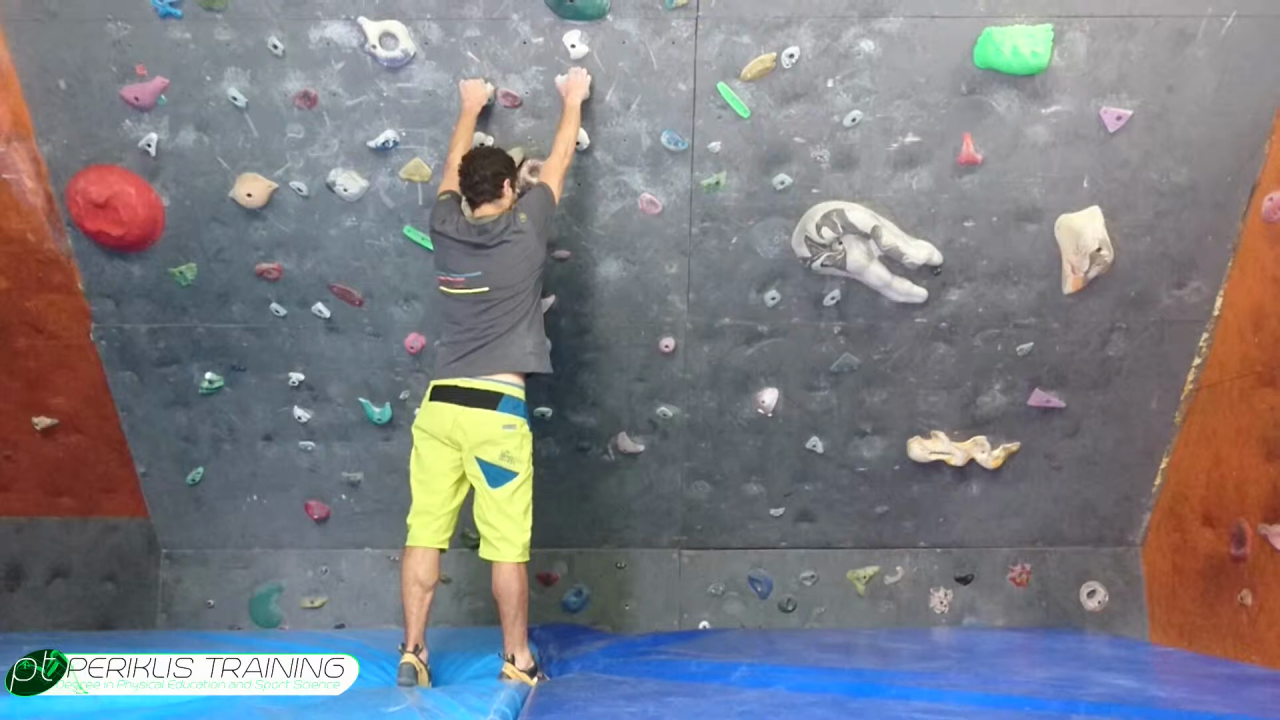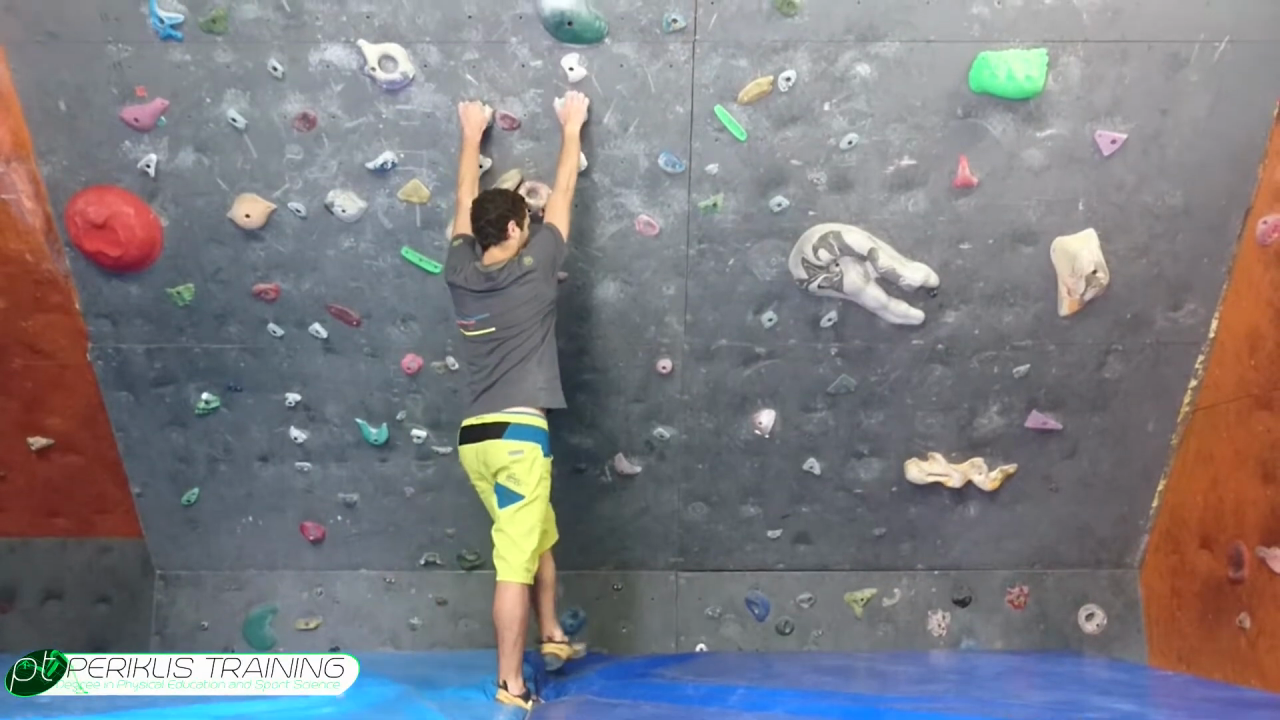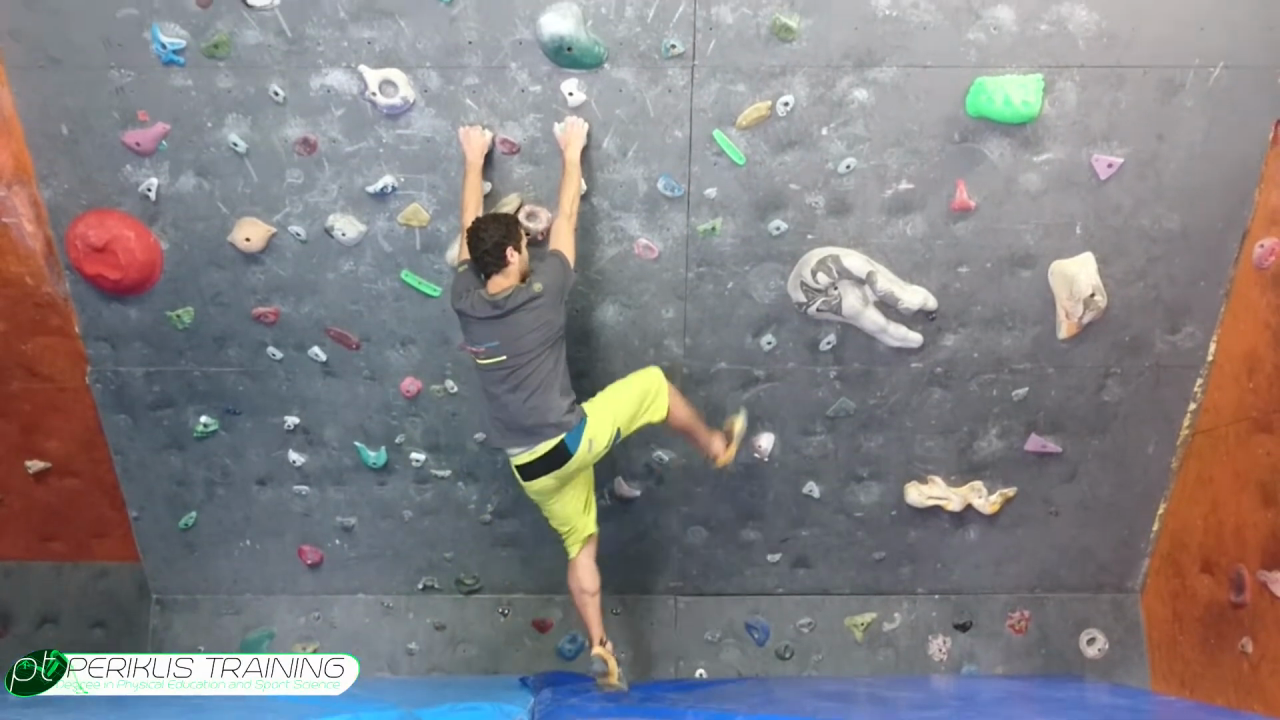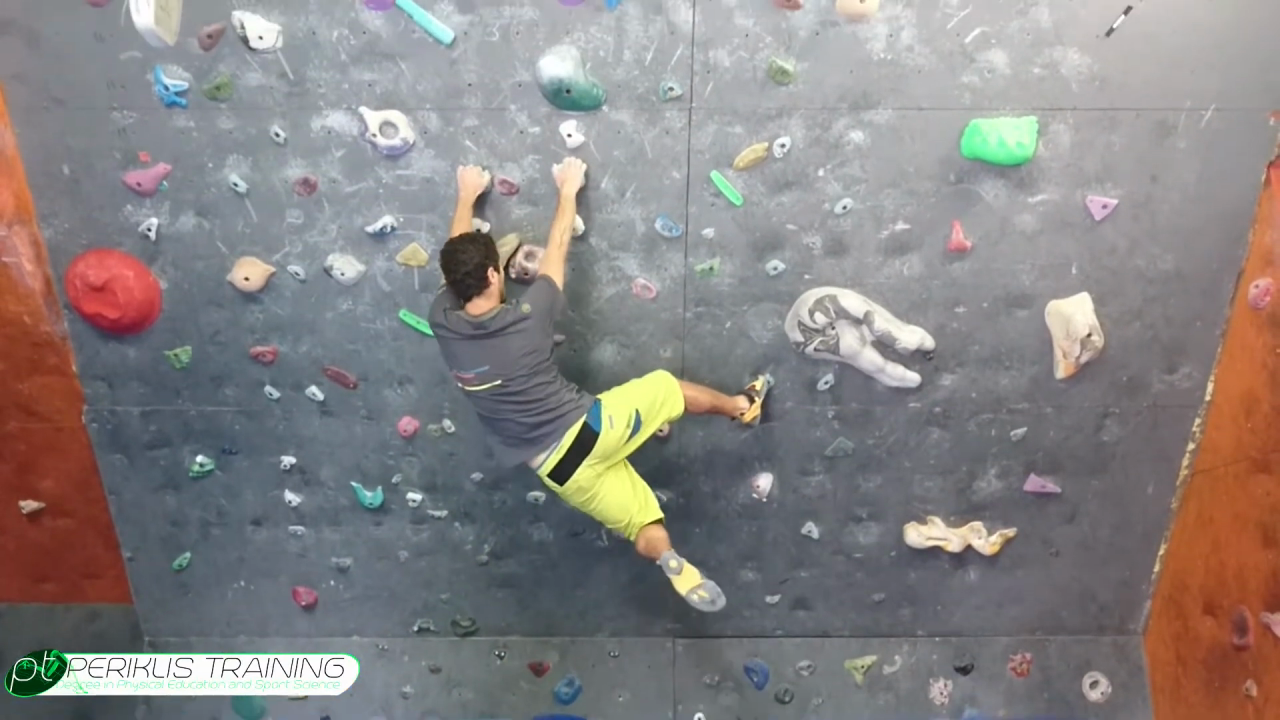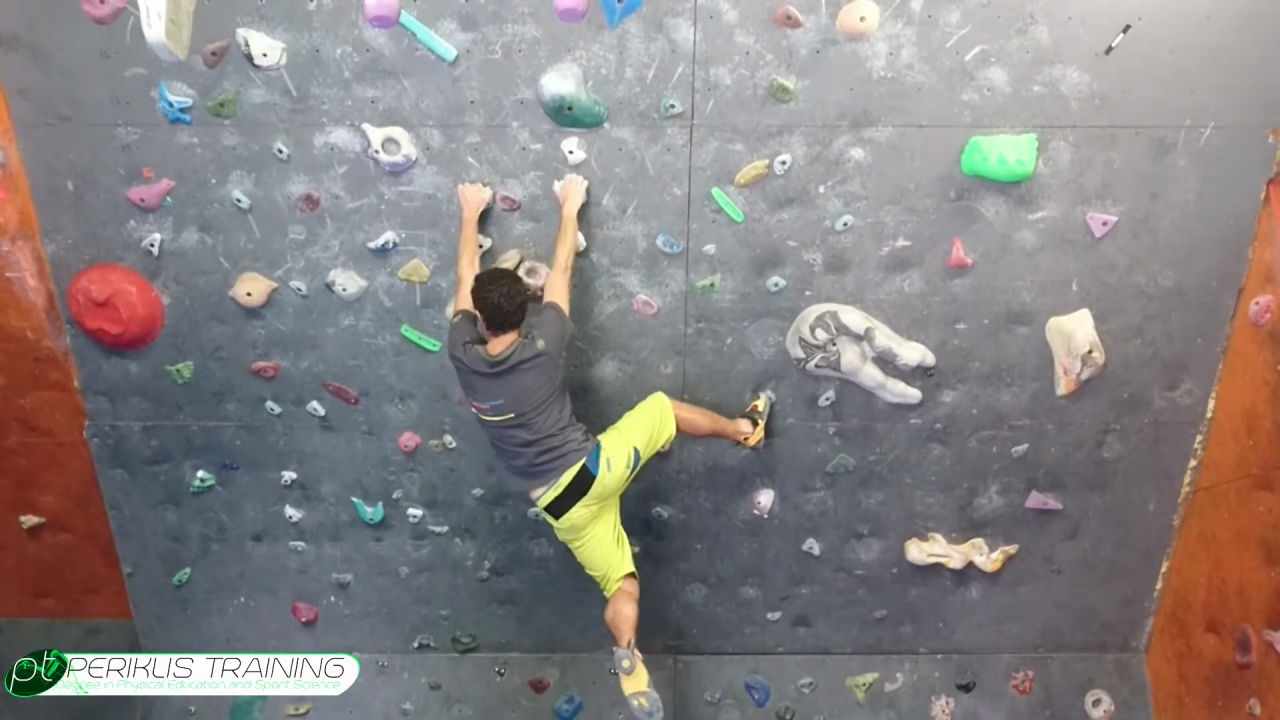
dt=1s
person 1, frame 1
left shoulder: (445, 229)
right shoulder: (524, 230)
left elbow: (453, 169)
right elbow: (558, 163)
left wrist: (470, 108)
right wrist: (573, 101)
left hip: (440, 404)
right hip: (496, 407)
left knee: (425, 532)
right knee: (507, 541)
left ankle: (411, 653)
right ankle: (517, 658)
person 1, frame 2
left shoulder: (459, 272)
right shoulder: (534, 269)
left elbow: (466, 203)
right elbow: (562, 197)
left wrist: (472, 134)
right wrist: (571, 129)
left hip: (473, 437)
right hip: (519, 434)
left knee: (540, 538)
right knee: (515, 563)
left ankle: (552, 639)
right ankle: (510, 685)
person 1, frame 3
left shoulder: (464, 300)
right shoulder: (541, 294)
left elbow: (473, 229)
right elbow: (565, 221)
left wrist: (473, 160)
right wrist: (571, 154)
left hip: (526, 463)
right hip: (570, 440)
left knee: (580, 543)
right knee: (654, 384)
left ankle: (599, 645)
right ankle: (715, 443)
person 1, frame 4
left shoulder: (443, 323)
right shoulder: (528, 315)
left elbow: (457, 258)
right elbow: (557, 249)
left wrist: (466, 196)
right wrist: (568, 189)
left hip: (559, 469)
right hip: (591, 427)
left knee: (643, 524)
right knee: (666, 386)
left ankle: (666, 556)
right ankle: (741, 405)
person 1, frame 5
left shoulder: (462, 355)
right shoulder: (541, 348)
left elbow: (465, 278)
right elbow: (559, 273)
left wrist: (470, 214)
right wrist: (569, 208)
left hip: (560, 504)
right hip: (597, 467)
left knee: (621, 585)
right knee: (663, 408)
left ankle: (628, 658)
right ankle: (743, 427)
